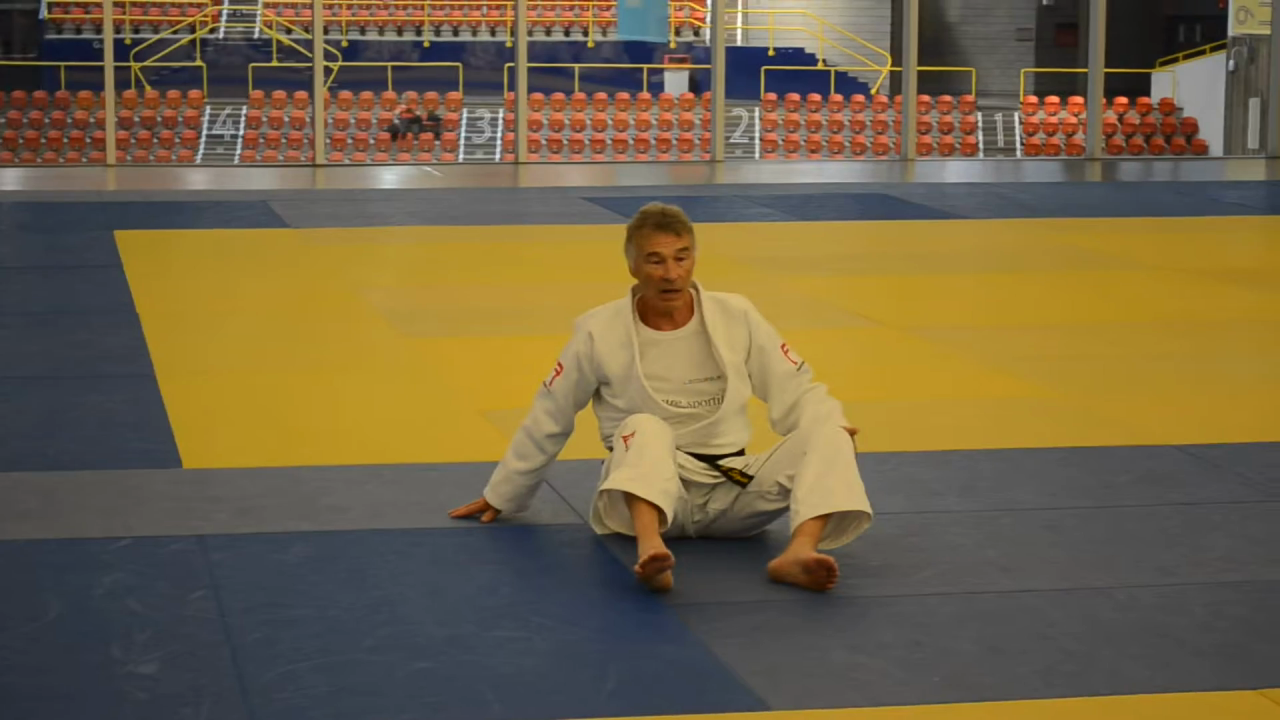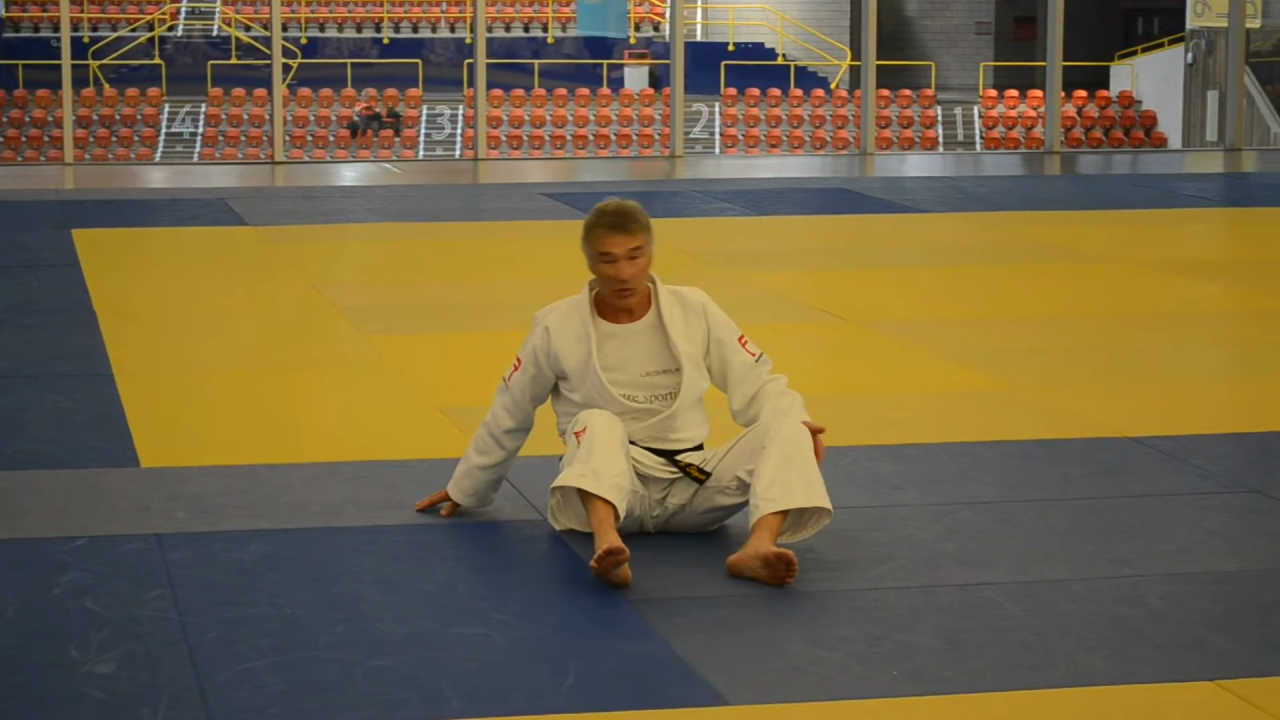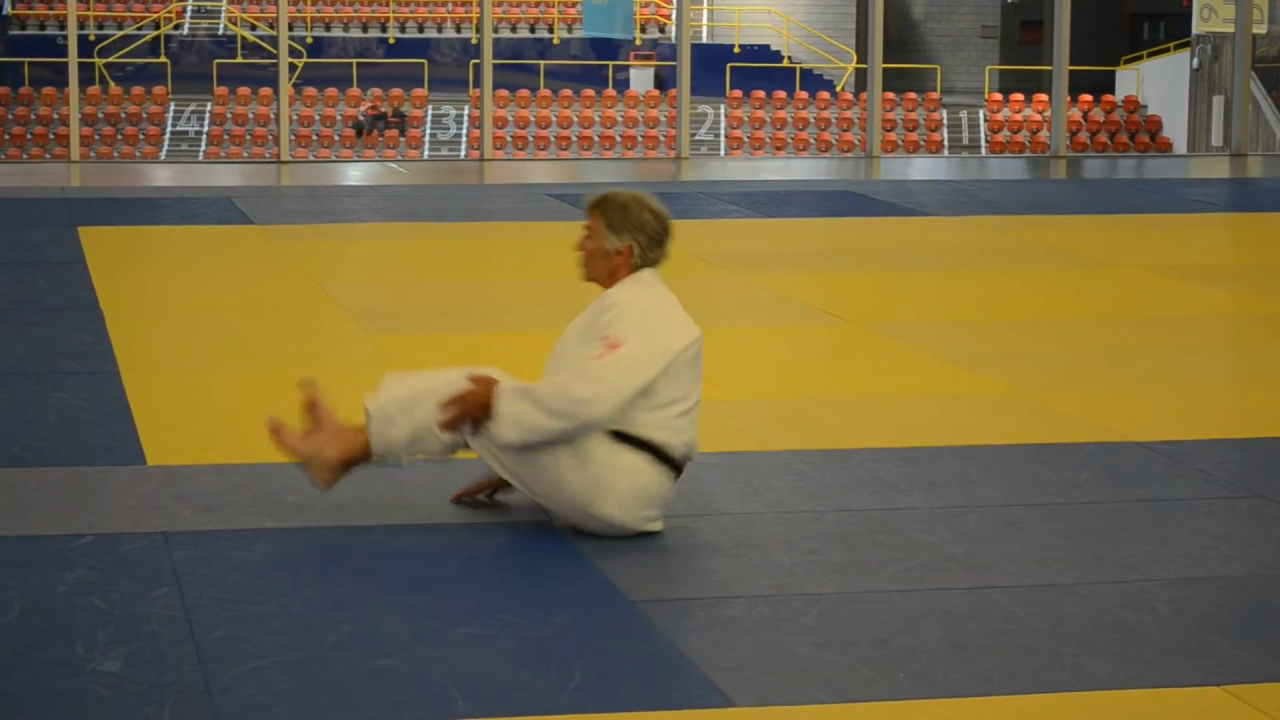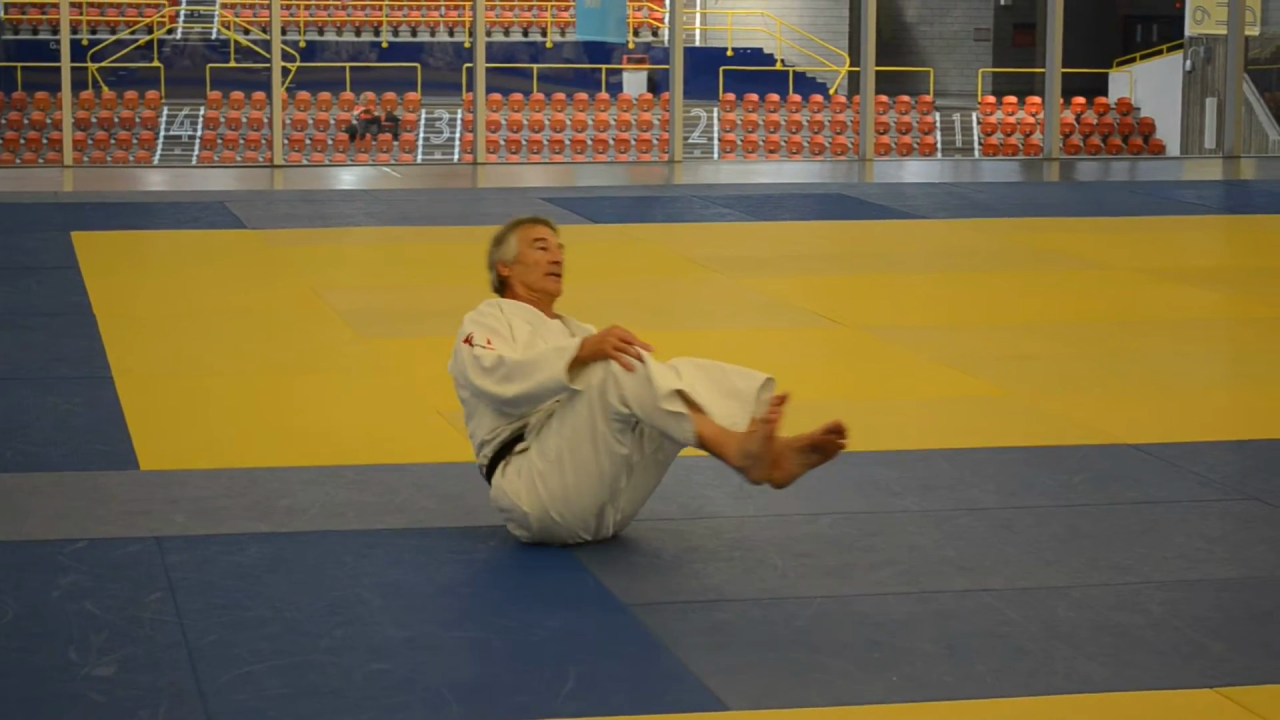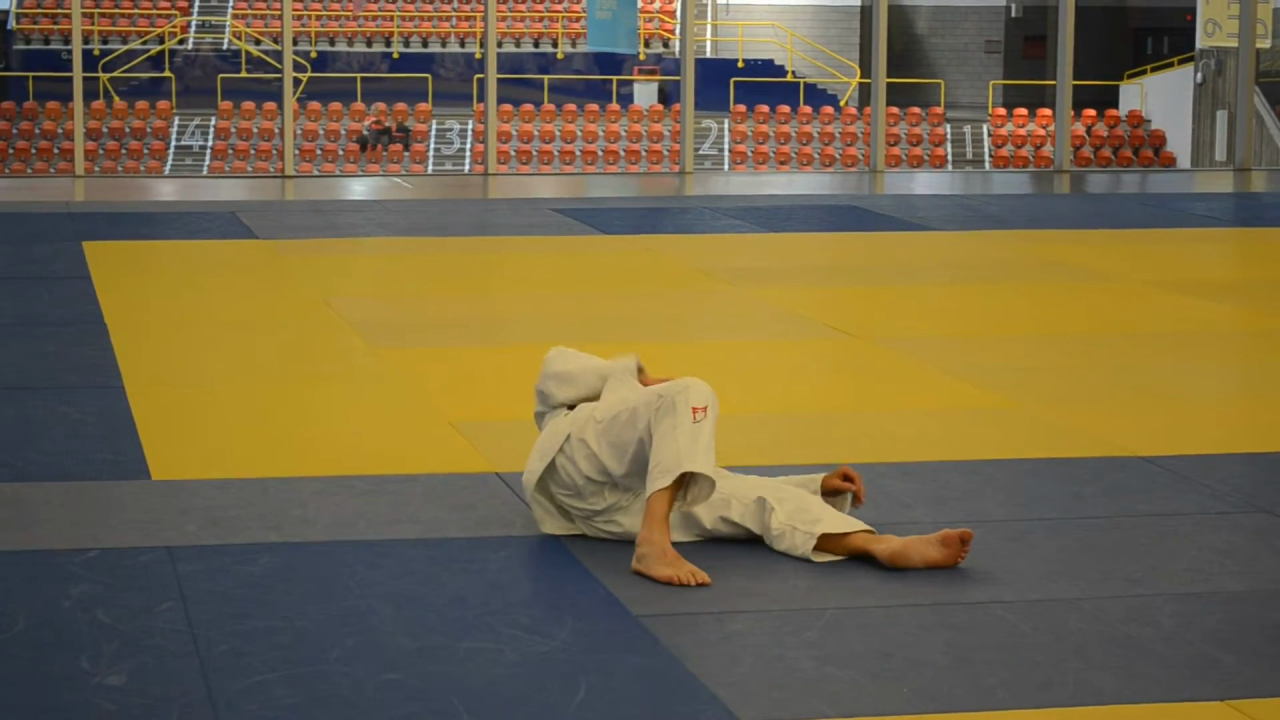
dt=1s
person 1, frame 1
left shoulder: (736, 317)
right shoulder: (598, 332)
left elbow: (796, 388)
right elbow: (548, 419)
left wrist: (835, 431)
right wrist: (500, 496)
left hip: (728, 489)
right hip: (644, 483)
left knee: (825, 440)
right knee: (645, 430)
left ankle: (798, 553)
right ankle: (650, 549)
person 1, frame 2
left shoulder: (694, 309)
right shoulder: (557, 327)
left elbow: (756, 382)
right elbow: (509, 415)
left wrist: (797, 424)
right wrist: (464, 489)
left hip: (687, 484)
right hip: (608, 480)
left knee: (785, 436)
right knee: (596, 426)
left ankle: (757, 548)
right ankle: (606, 543)
person 1, frame 3
left shoulder: (635, 306)
right shoulder: (638, 305)
left elbow: (586, 399)
left wrist: (500, 400)
right wrist: (512, 471)
left hip: (605, 479)
right hip: (623, 498)
left ankle: (344, 447)
person 1, frame 4
left shoulder: (576, 332)
right shoulder: (487, 321)
right elbow: (502, 382)
right wrist: (584, 351)
left hip: (603, 499)
right hip: (539, 493)
left knee: (681, 377)
right knee: (623, 371)
left ankle: (767, 448)
right ankle: (741, 453)
person 1, frame 5
left shoulder: (679, 461)
left elbow: (738, 487)
right elbow: (555, 369)
left wrist: (821, 485)
right wrist: (633, 375)
left hip: (618, 506)
left knee: (765, 498)
right knee: (692, 397)
left ankle: (885, 547)
right ankle: (654, 543)
